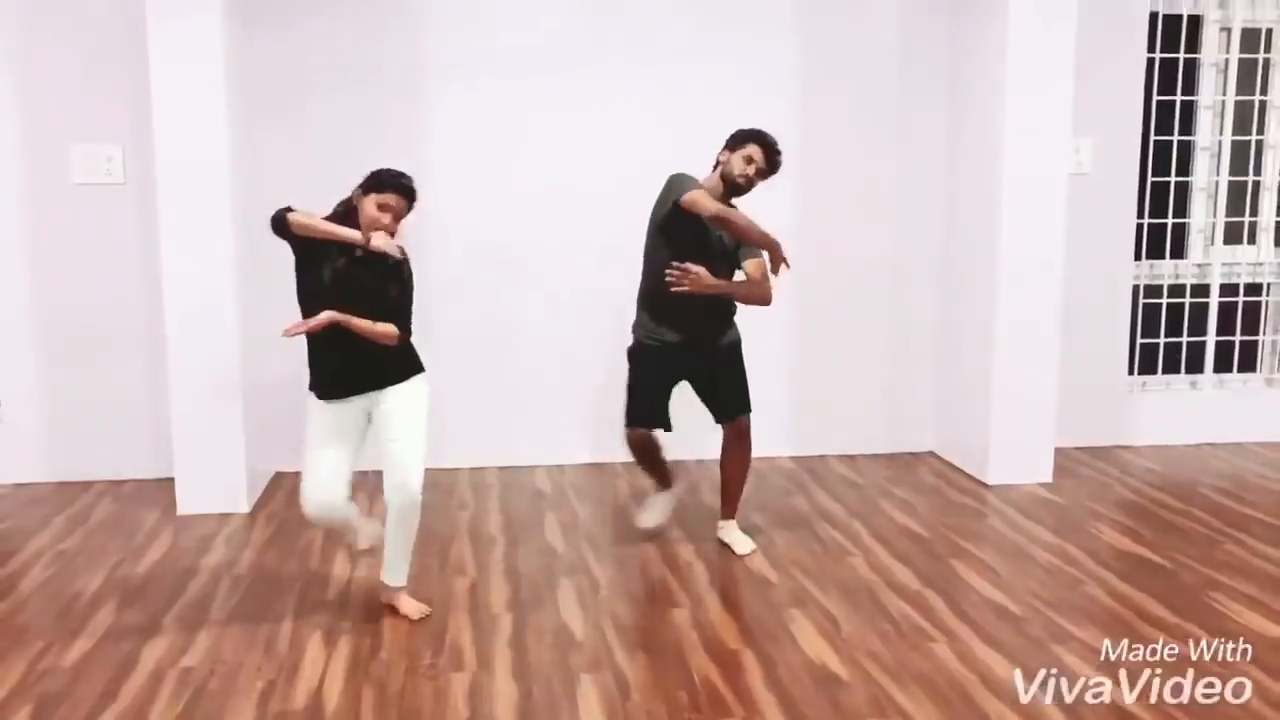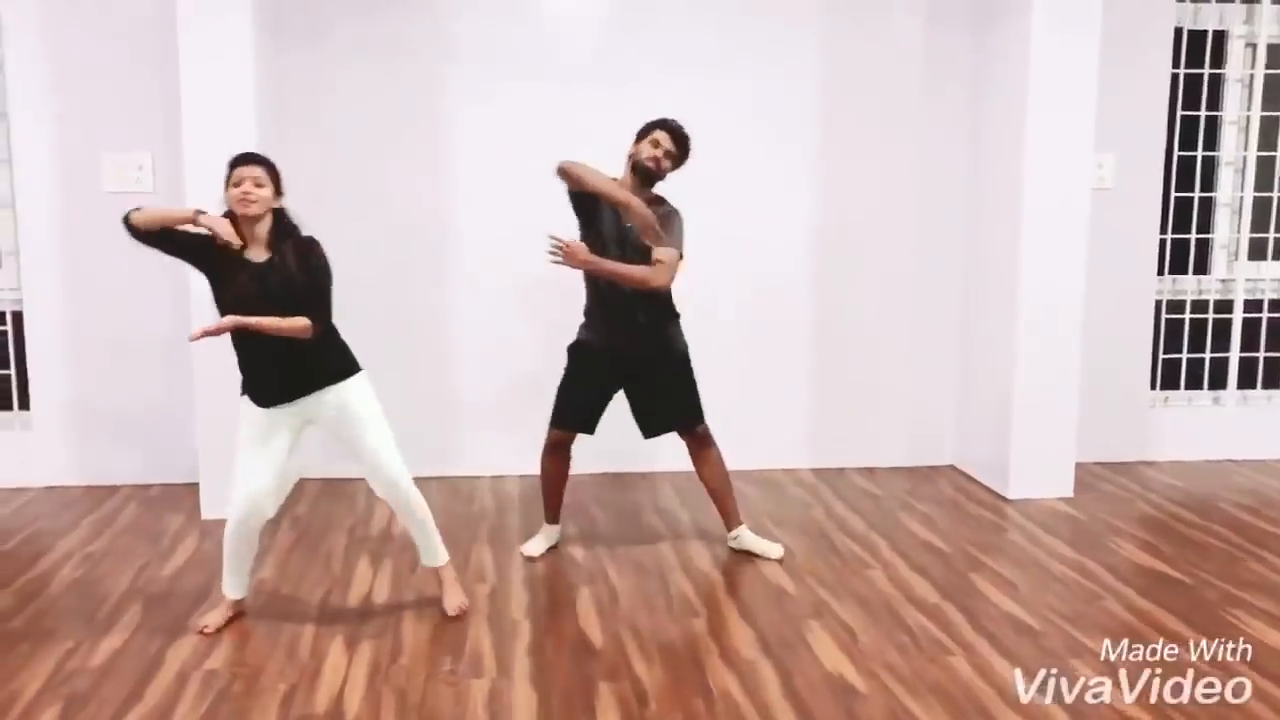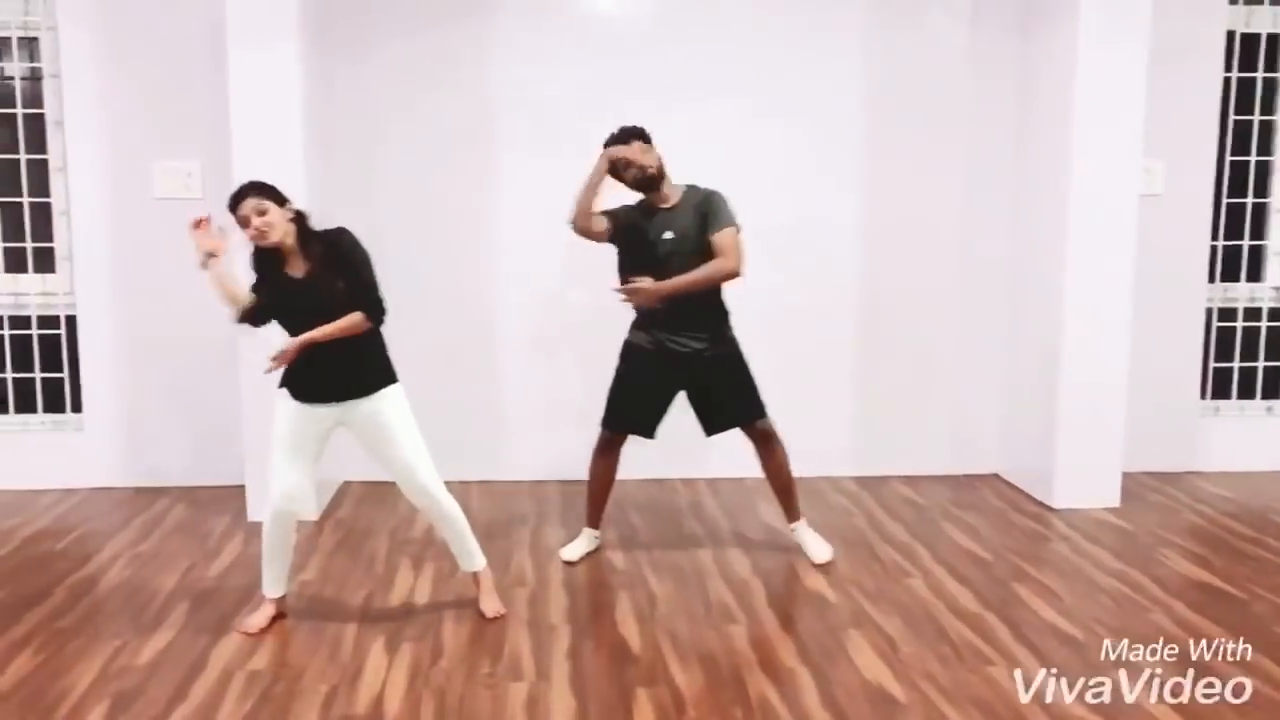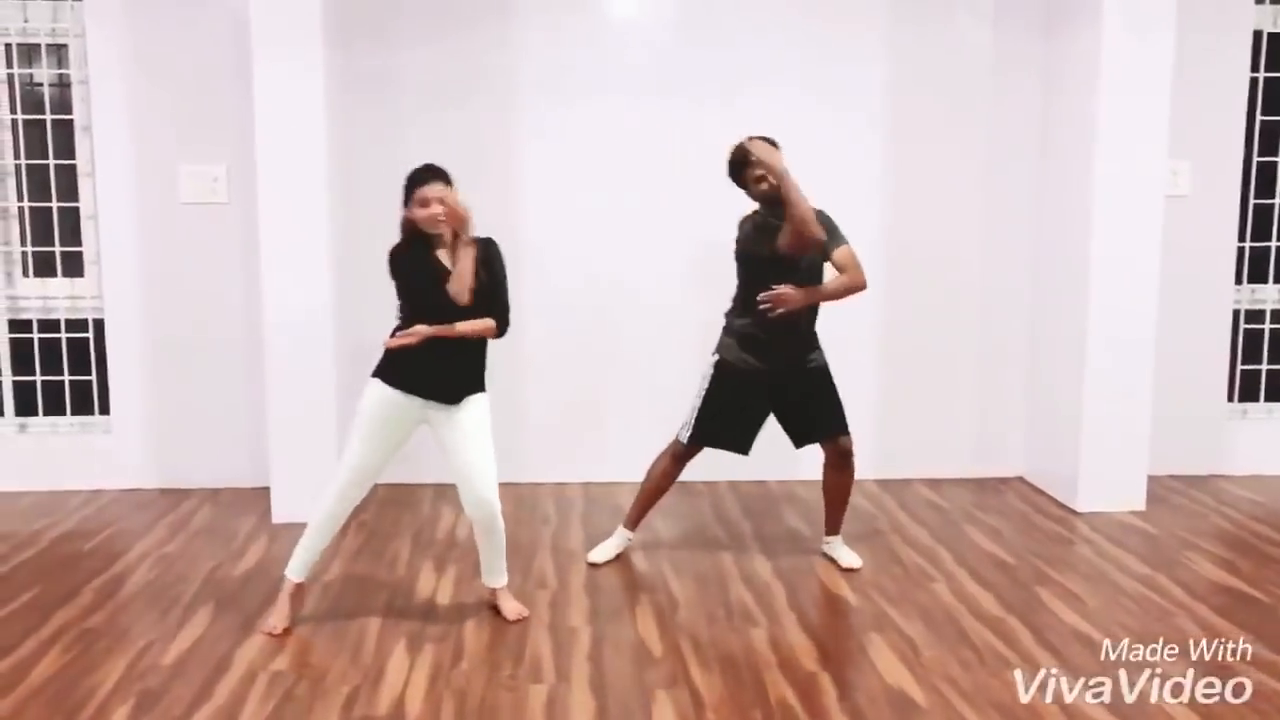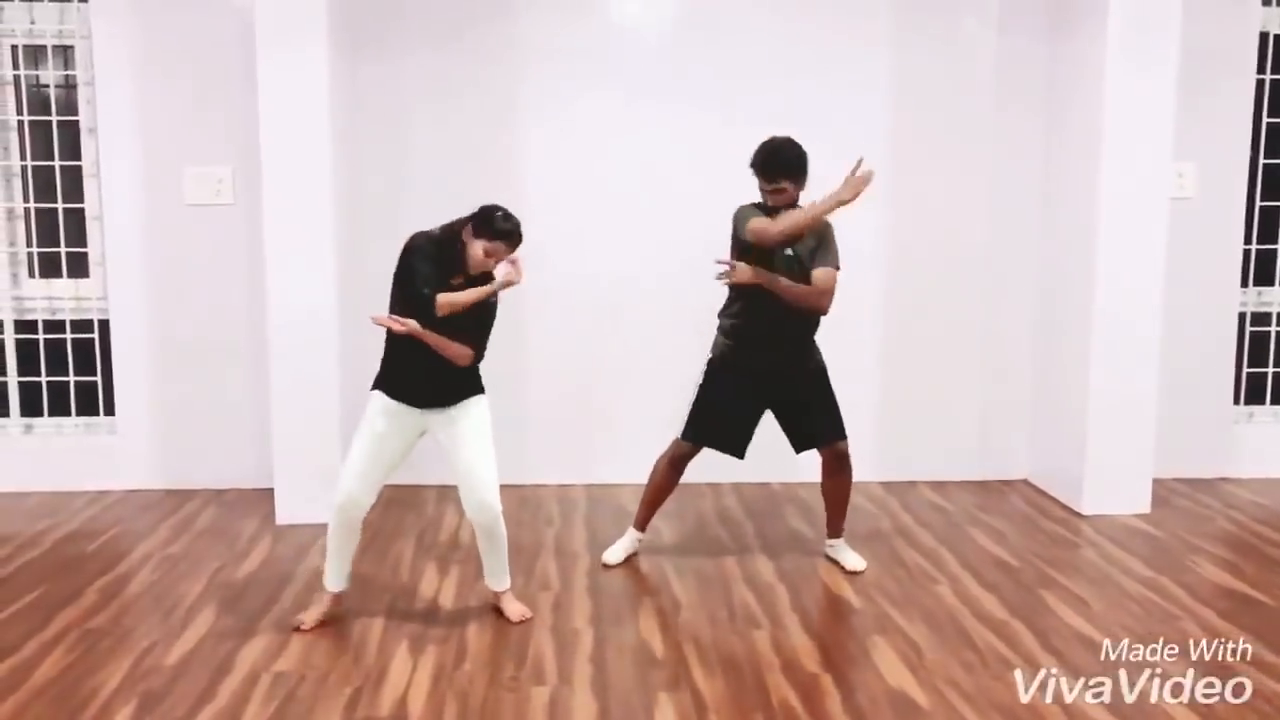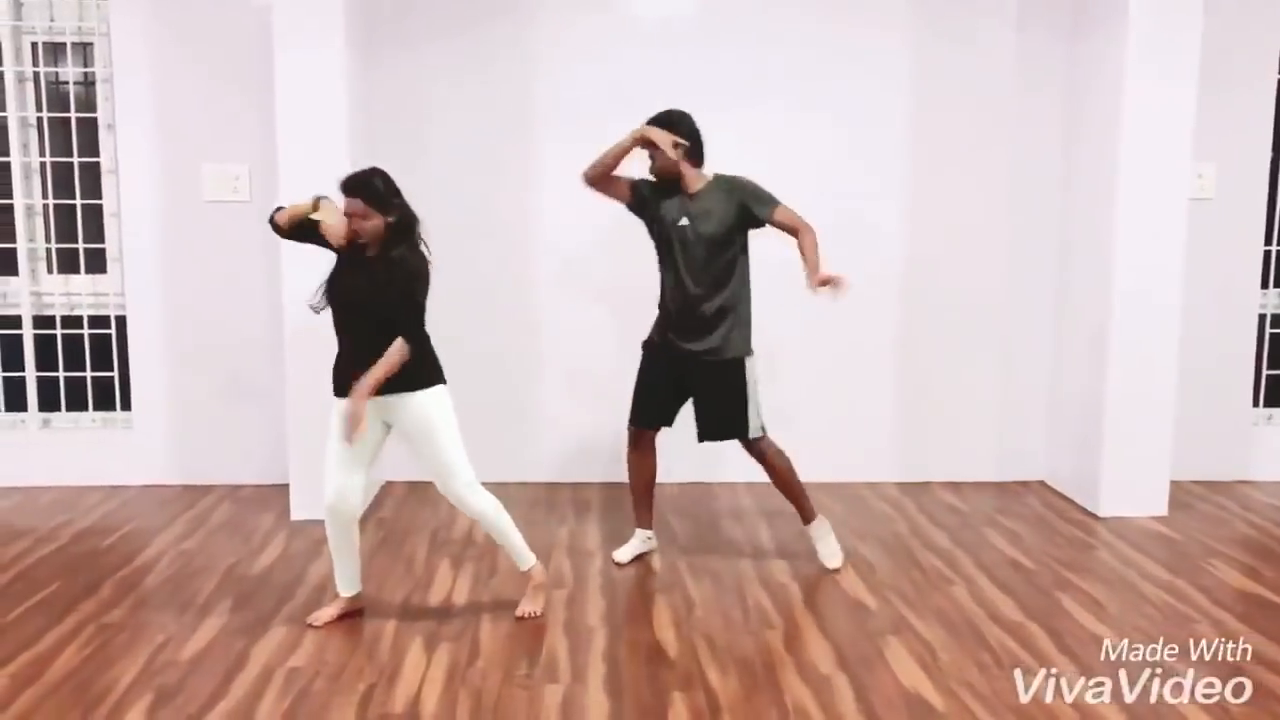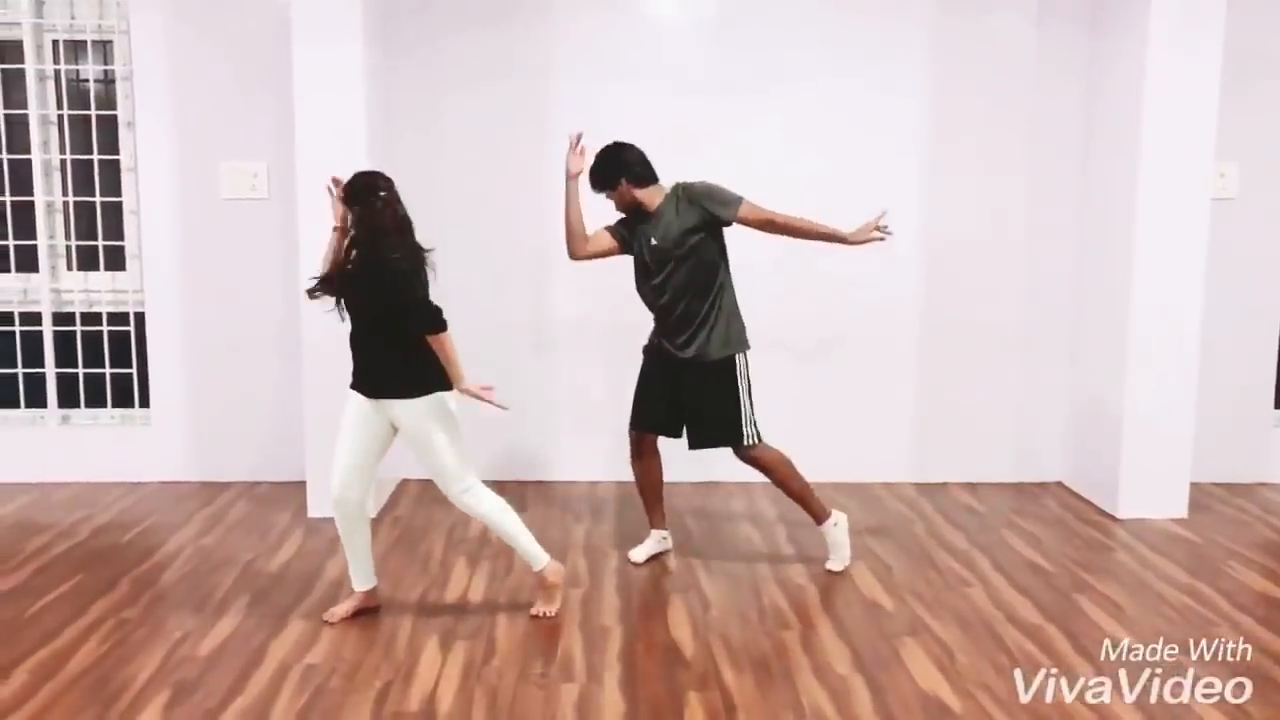
dt=0.4s
person 1, frame 1
left shoulder: (394, 262)
right shoulder: (314, 244)
left elbow: (397, 334)
right elbow: (281, 220)
left wrist: (338, 318)
right wrist: (359, 238)
left hip: (398, 383)
right hip: (334, 391)
left knee: (406, 487)
right knee: (320, 503)
left ankle: (394, 585)
right ankle: (366, 531)
person 1, frame 2
left shoulder: (305, 251)
right shoulder: (213, 253)
left elbow: (313, 325)
right elbow: (135, 223)
left wrist: (240, 321)
right wrist: (199, 218)
left hip: (336, 385)
right hip: (268, 398)
left knee: (395, 481)
right knee: (248, 505)
left ankle: (443, 572)
right ankle: (232, 598)
person 1, frame 3
left shoulder: (338, 245)
right shoulder: (269, 275)
left elbow: (371, 313)
right elbow: (252, 315)
left wrist: (305, 339)
right wrist: (214, 255)
left hip: (370, 390)
right hip: (304, 398)
left knee: (426, 487)
right knee: (283, 501)
left ankle: (482, 576)
right ankle: (273, 598)
person 1, frame 4
left shoulder: (486, 251)
right shoulder: (403, 255)
left elbow: (498, 323)
right elbow: (453, 303)
left wrist: (436, 330)
right wrist: (463, 243)
left hip: (462, 394)
right hip: (398, 387)
left knee: (482, 499)
right knee: (347, 487)
left ankle: (497, 587)
right ankle: (292, 587)
person 1, frame 5
left shoulder: (486, 285)
right shoulder: (422, 249)
left elbow: (468, 354)
right elbow: (428, 303)
left wrist: (421, 332)
right wrist: (490, 287)
left hip: (460, 403)
right hip: (397, 397)
left knee: (484, 503)
right knee: (350, 498)
left ankle: (501, 590)
right ankle: (332, 592)
person 1, frame 6
left shoulder: (408, 261)
right shoulder: (345, 238)
left elbow: (409, 338)
right elbow: (279, 222)
left wrist: (365, 388)
right wrist: (317, 207)
left hip: (414, 389)
right hip: (354, 388)
left knee: (461, 489)
right knee: (338, 500)
left ankle: (532, 571)
right ankle: (347, 595)
person 1, frame 7
left shoulder: (392, 258)
right shoulder: (368, 256)
left elbow: (430, 321)
right elbow: (328, 284)
left wrist: (459, 381)
right wrist: (340, 231)
left hip: (416, 393)
right hip: (368, 392)
left knee: (464, 490)
right knee: (345, 493)
left ankle: (547, 571)
right ankle: (364, 590)
person 2, frame 1
left shoulder: (739, 228)
right shoulder: (680, 186)
left elbow: (762, 293)
right elbow: (715, 213)
left wrist: (714, 286)
right wrist: (774, 246)
left hip: (715, 338)
right hip: (657, 336)
left knee: (738, 426)
right knee: (638, 433)
left ankle: (728, 522)
right ankle: (665, 487)
person 2, frame 2
left shoulder: (668, 215)
right shoulder: (594, 195)
left elbow: (659, 279)
right elbow: (567, 169)
left wrist: (591, 262)
right wrist: (631, 205)
left hip: (658, 343)
right hip: (599, 341)
left knee: (697, 435)
right knee: (558, 436)
left ankle: (738, 531)
right ankle: (551, 528)
person 2, frame 3
left shoulder: (707, 202)
right shoulder: (628, 219)
left elbow: (731, 263)
right elbow: (582, 225)
left wrist: (662, 289)
right wrist: (603, 164)
left hip: (710, 344)
right hip: (650, 345)
left knee: (761, 430)
right knee: (609, 437)
left ankle: (799, 526)
right ankle: (591, 532)
person 2, frame 4
left shoulder: (818, 219)
right shoulder: (752, 228)
left elbow: (856, 277)
right elbow: (808, 239)
left wrist: (807, 296)
right wrist: (780, 173)
left hip: (802, 359)
right hip: (744, 359)
left knee: (841, 447)
right knee: (684, 447)
left ankle: (832, 539)
right ankle: (625, 532)
person 2, frame 5
left shoulder: (820, 230)
right shoulder: (748, 218)
left elbow: (821, 300)
right elbow: (772, 232)
left wrist: (762, 277)
right wrist: (839, 197)
left hip: (798, 360)
right hip: (738, 357)
left knee: (837, 451)
right knee: (684, 448)
left ankle: (835, 541)
right ankle: (635, 533)
person 2, frame 6
left shoulder: (735, 192)
right shoulder: (654, 197)
left elbow: (799, 227)
right elbow: (593, 177)
left wrist: (814, 271)
right wrist: (639, 138)
left hip: (724, 346)
right hip: (668, 341)
left knee: (754, 442)
right knee: (640, 432)
left ankle: (814, 524)
right ankle: (643, 533)
person 2, frame 7
left shoulder: (696, 198)
right shoulder: (632, 227)
left elbow: (768, 220)
right elbow: (578, 248)
left wrist: (846, 237)
right wrist: (572, 180)
left hip: (718, 349)
right hip: (666, 349)
left knee: (747, 447)
right knee: (640, 437)
left ankle: (828, 521)
right ankle: (659, 533)
